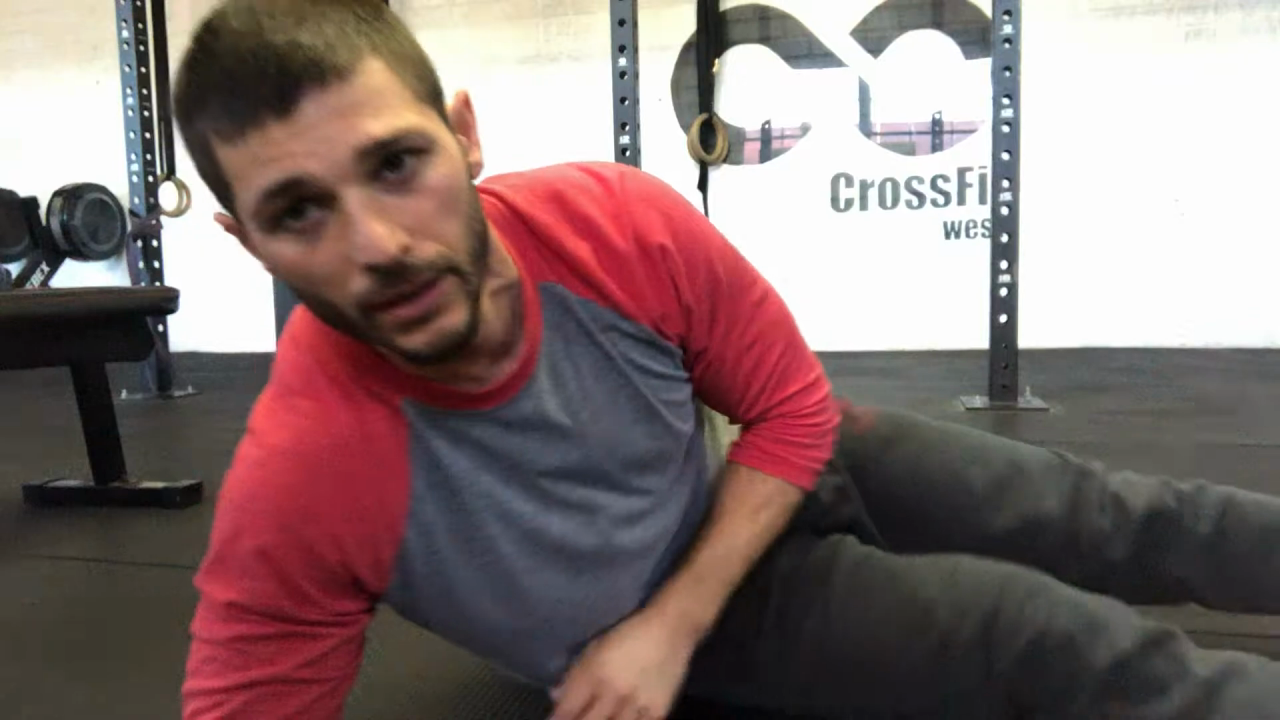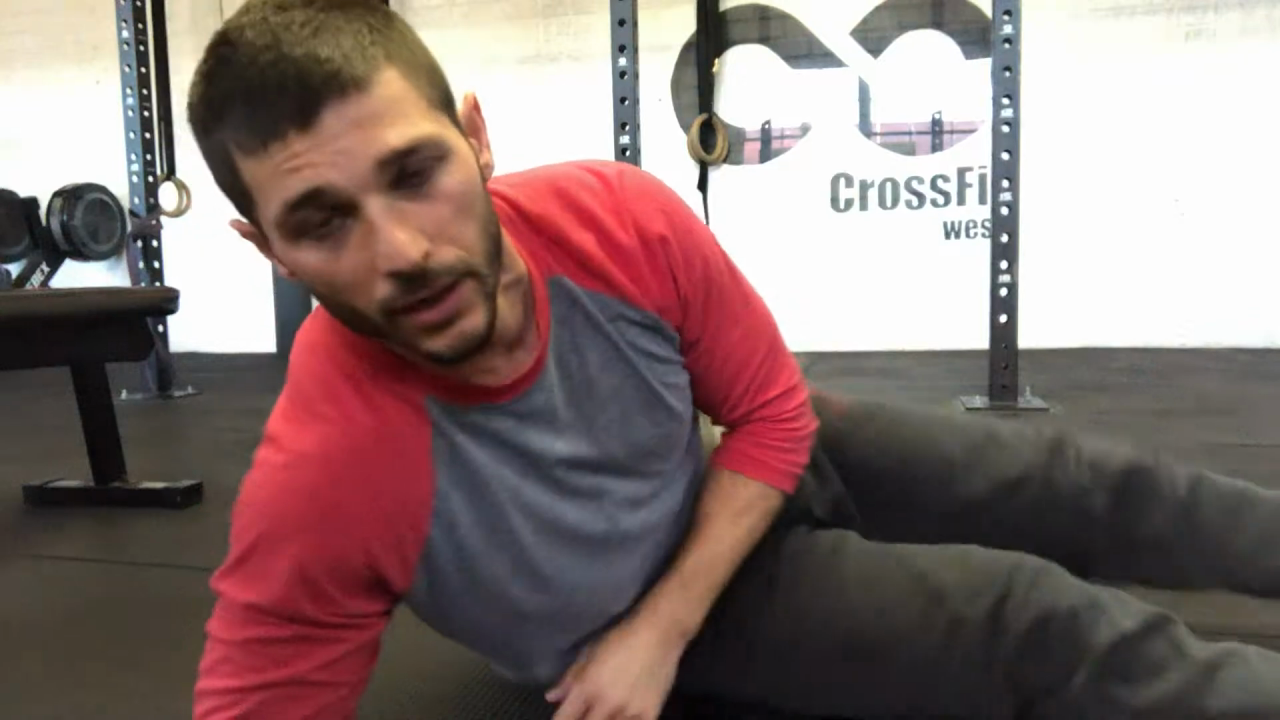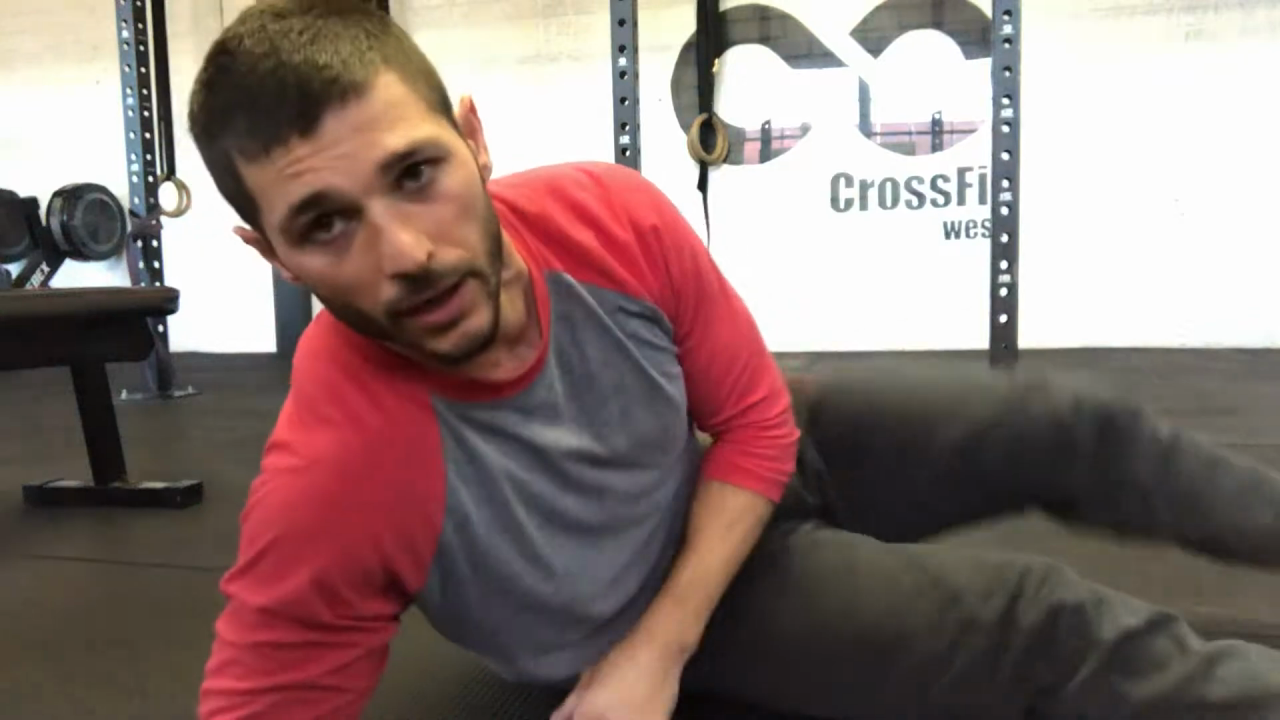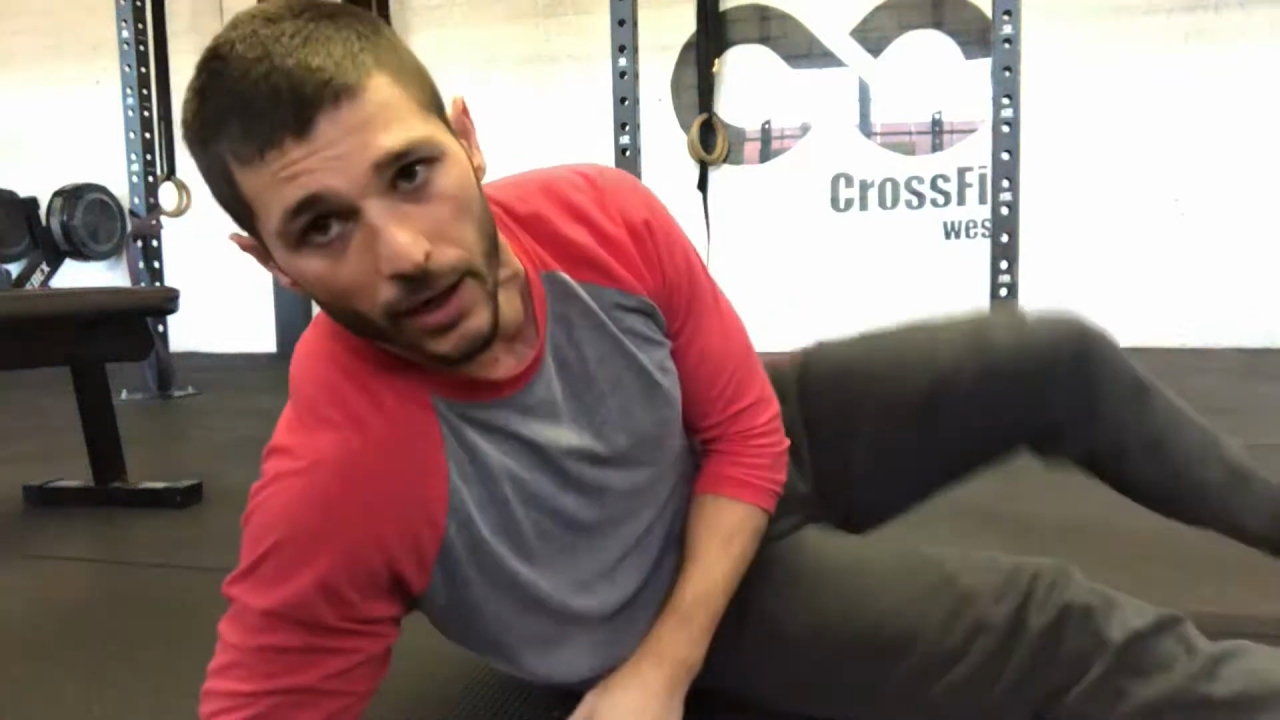
dt=0.1s
person 1, frame 1
left shoulder: (621, 224)
right shoulder: (296, 486)
left elbow: (797, 409)
left wrist: (677, 625)
left hip: (765, 483)
right hip: (636, 627)
left knee: (1113, 524)
person 1, frame 2
left shoulder: (618, 216)
right shoulder: (316, 485)
left elbow: (774, 418)
left wrist: (659, 629)
left hip: (756, 467)
right hip: (687, 611)
left knee: (1087, 486)
right knee: (1037, 628)
person 1, frame 3
left shoulder: (610, 216)
right shoulder: (325, 487)
left elbow: (758, 425)
left hip: (741, 475)
right hip: (688, 611)
left knee: (1070, 433)
right knee: (1041, 624)
person 1, frame 4
left shoulder: (602, 215)
right shoulder: (328, 484)
left elbow: (745, 434)
left hip: (738, 465)
right hip: (647, 601)
left knee: (1054, 355)
right knee: (1055, 631)
